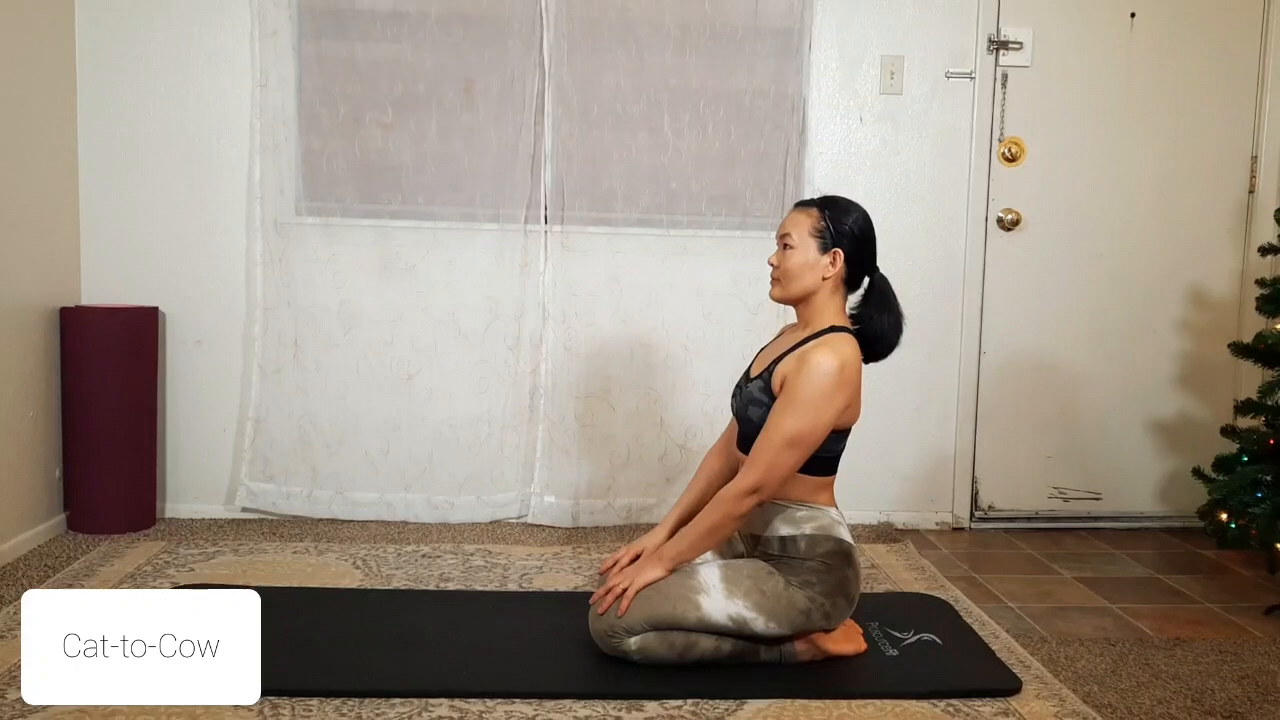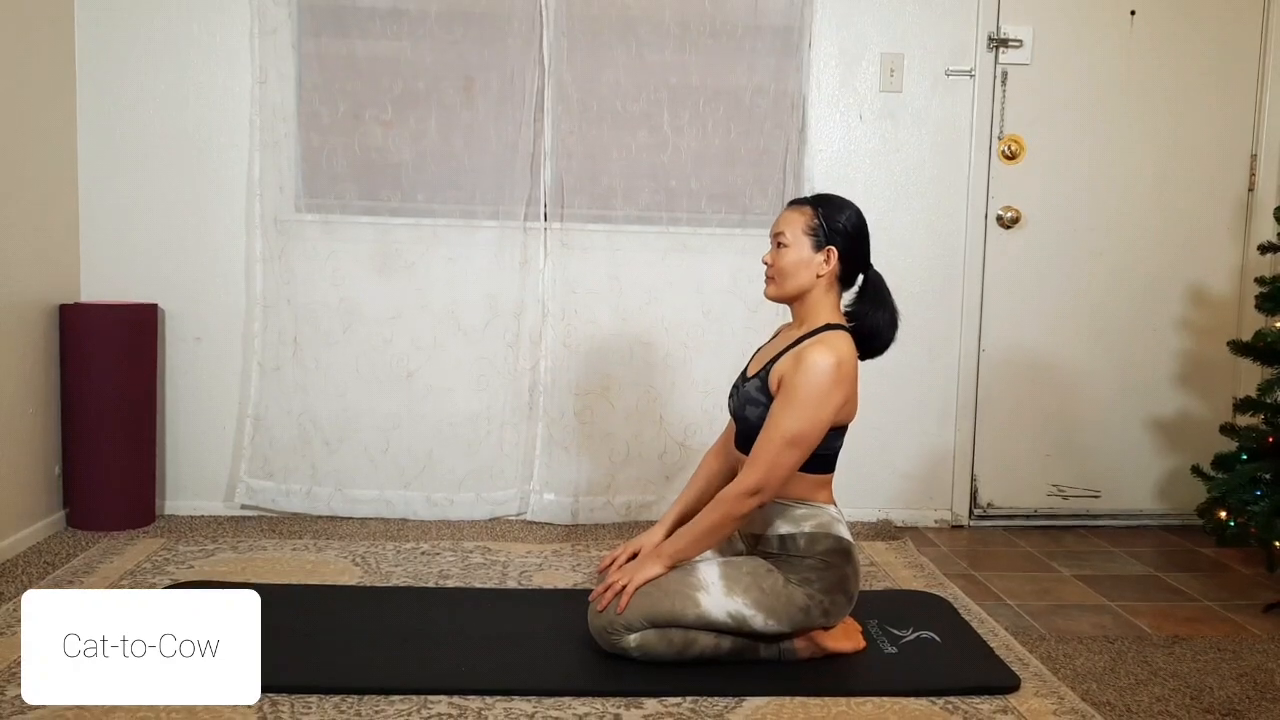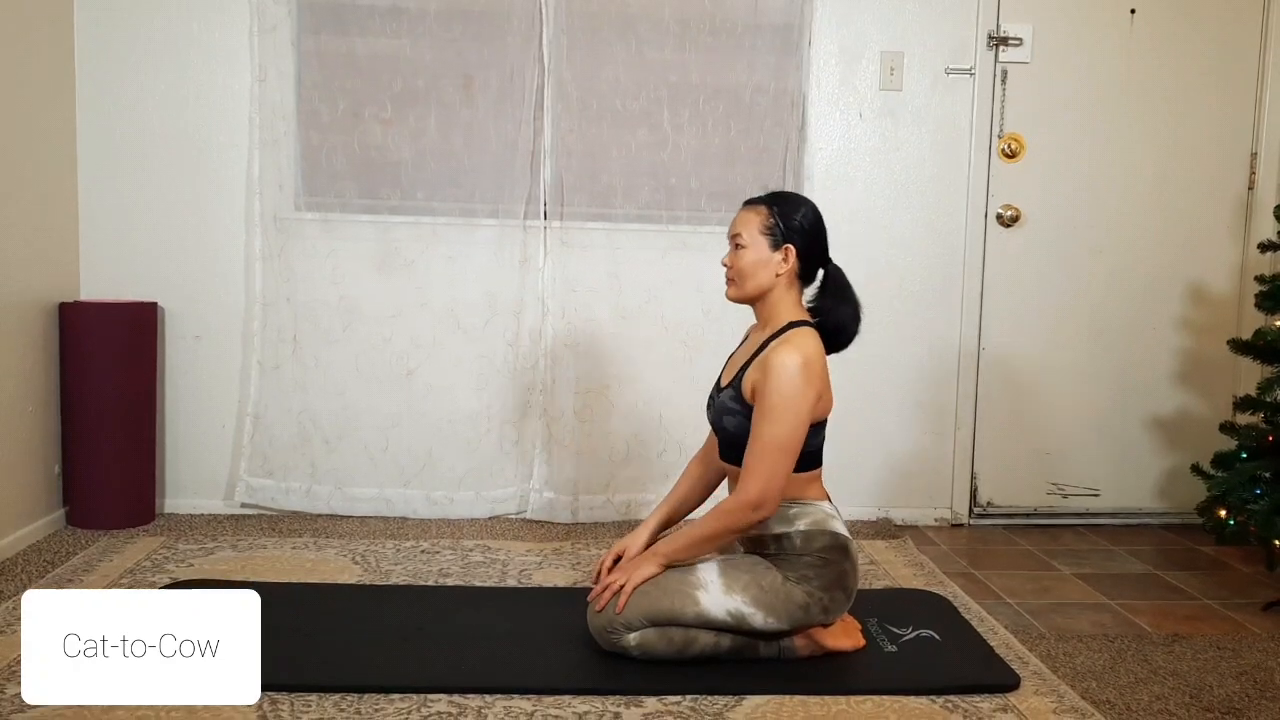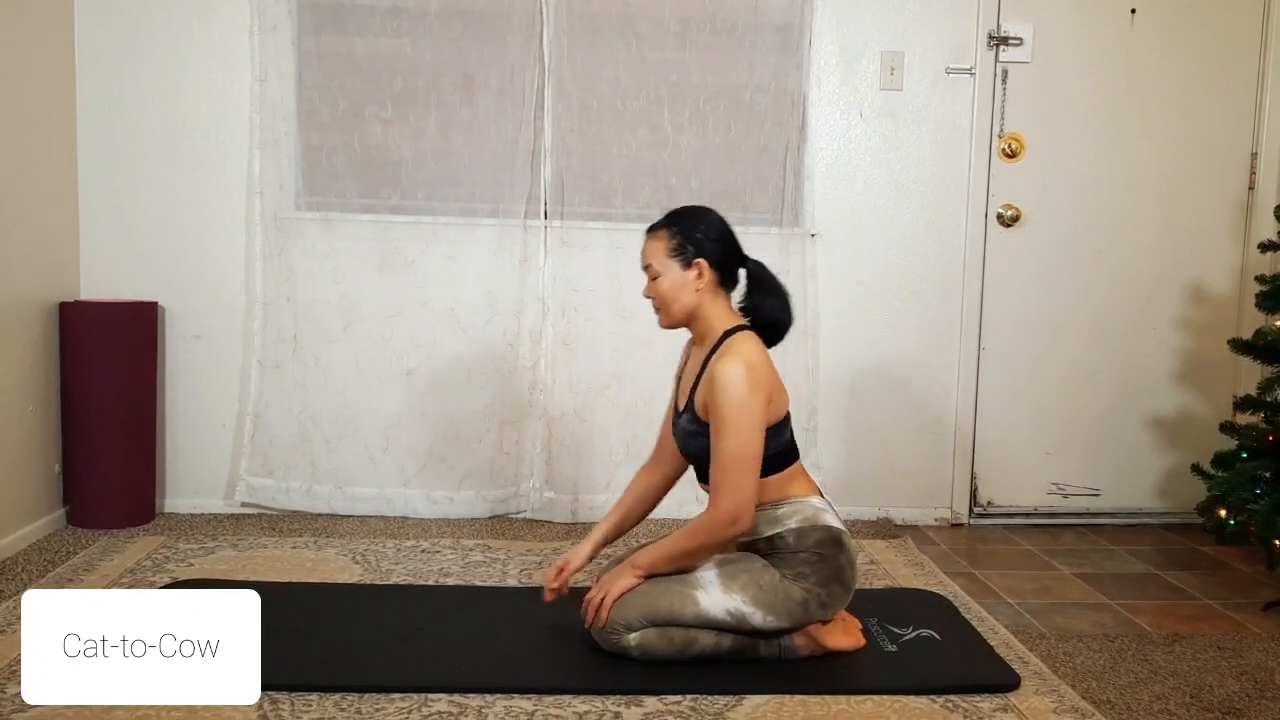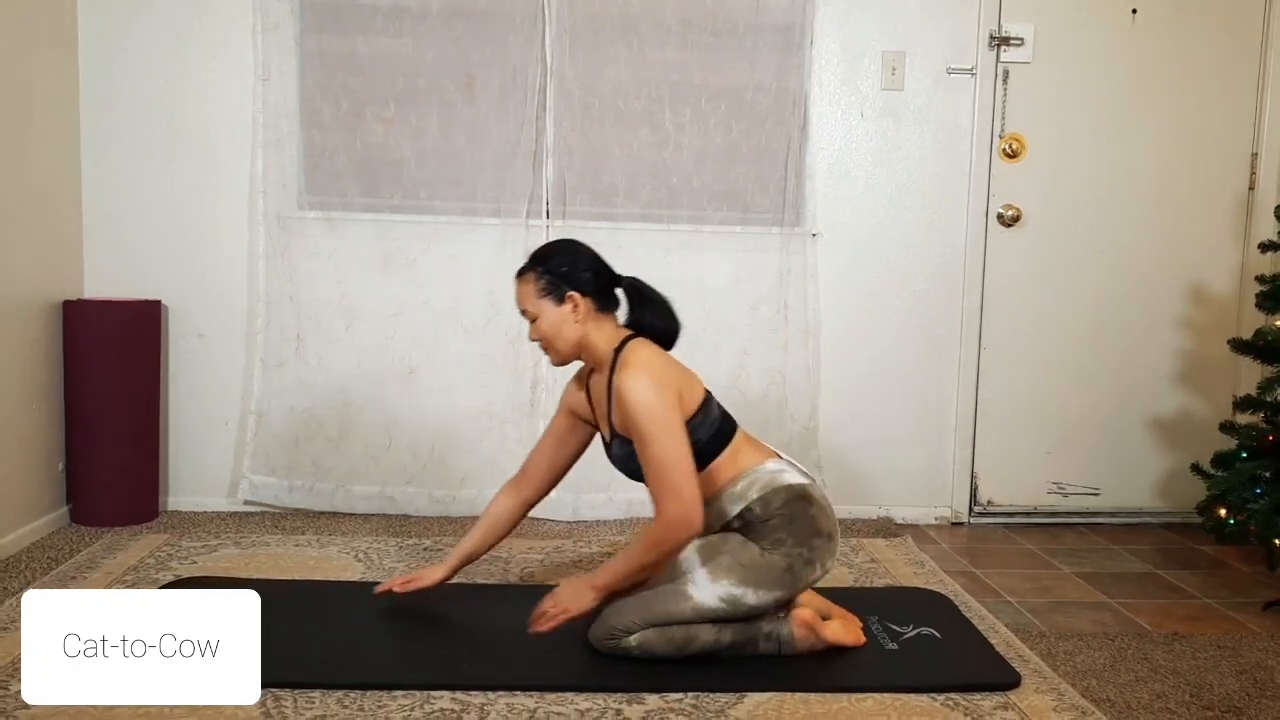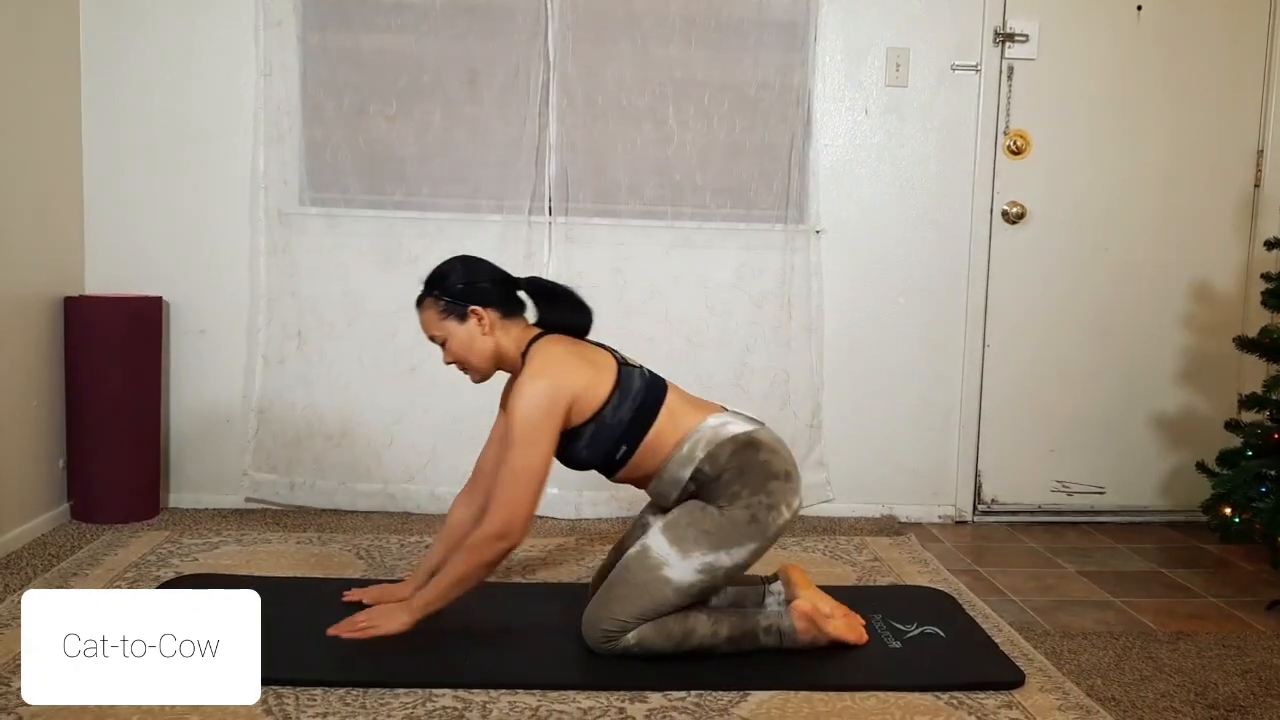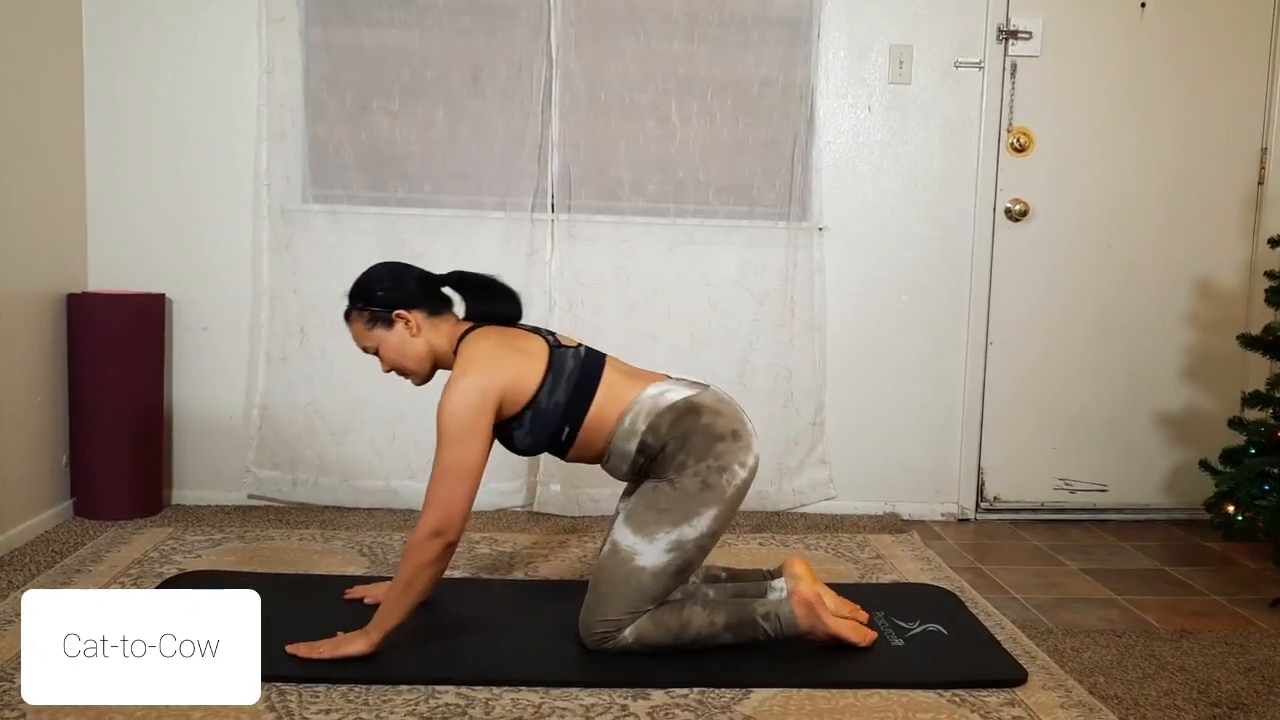
dt=0.4s
person 1, frame 1
left shoulder: (828, 361)
right shoulder: (792, 338)
left elbow: (752, 486)
right elbow: (729, 448)
left wrist: (663, 560)
right wrist: (663, 532)
left hip: (805, 567)
right hip: (758, 539)
left knee: (613, 621)
right knee: (614, 587)
left ankle: (801, 641)
right ankle: (796, 627)
person 1, frame 2
left shoulder: (824, 359)
right shoulder: (789, 337)
left elbow: (754, 488)
right elbow: (729, 448)
left wrist: (663, 557)
right wrist: (662, 529)
left hip: (804, 565)
right hip: (760, 539)
left knee: (613, 618)
right knee: (615, 585)
left ankle: (799, 639)
right ankle: (797, 625)
person 1, frame 3
left shoulder: (791, 358)
right shoulder: (760, 338)
left elbow: (755, 501)
right elbow: (715, 456)
left wrist: (656, 557)
right wrist: (648, 530)
left hip: (803, 564)
right hip: (761, 542)
left knee: (613, 617)
right knee: (614, 586)
left ankle: (799, 637)
right ankle: (794, 622)
person 1, frame 4
left shoulder: (734, 368)
right shoulder: (698, 352)
left elbow: (730, 517)
right elbow: (663, 465)
left wrist: (636, 567)
right wrist: (589, 547)
left hip: (804, 561)
right hip: (762, 545)
left knee: (616, 620)
right knee: (612, 593)
left ankle: (798, 637)
right ankle: (793, 616)
person 1, frame 5
left shoulder: (639, 381)
right shoulder: (587, 388)
left elbow: (677, 524)
right elbow: (526, 486)
left wrist: (592, 588)
right wrist: (444, 567)
left hip: (784, 526)
right hip: (739, 521)
left knee: (614, 627)
right knee: (620, 589)
left ankle: (790, 628)
right ankle: (776, 597)
person 1, frame 6
left shoulder: (541, 384)
right shoulder: (534, 374)
left elbow: (502, 531)
right elbow: (477, 497)
left wrist: (412, 610)
right wrist: (417, 581)
left hip: (745, 481)
right hip: (715, 477)
left knee: (607, 629)
right knee: (614, 592)
left ankle: (792, 622)
right ankle: (780, 590)
person 1, frame 7
left shoulder: (471, 382)
right shoulder: (488, 348)
left elbow: (440, 527)
right elbow: (451, 511)
left wrist: (371, 634)
right wrist: (409, 586)
left hip: (701, 447)
right hip: (692, 432)
left knee: (607, 628)
right knee: (635, 585)
left ankle: (792, 613)
right ankle: (780, 583)
